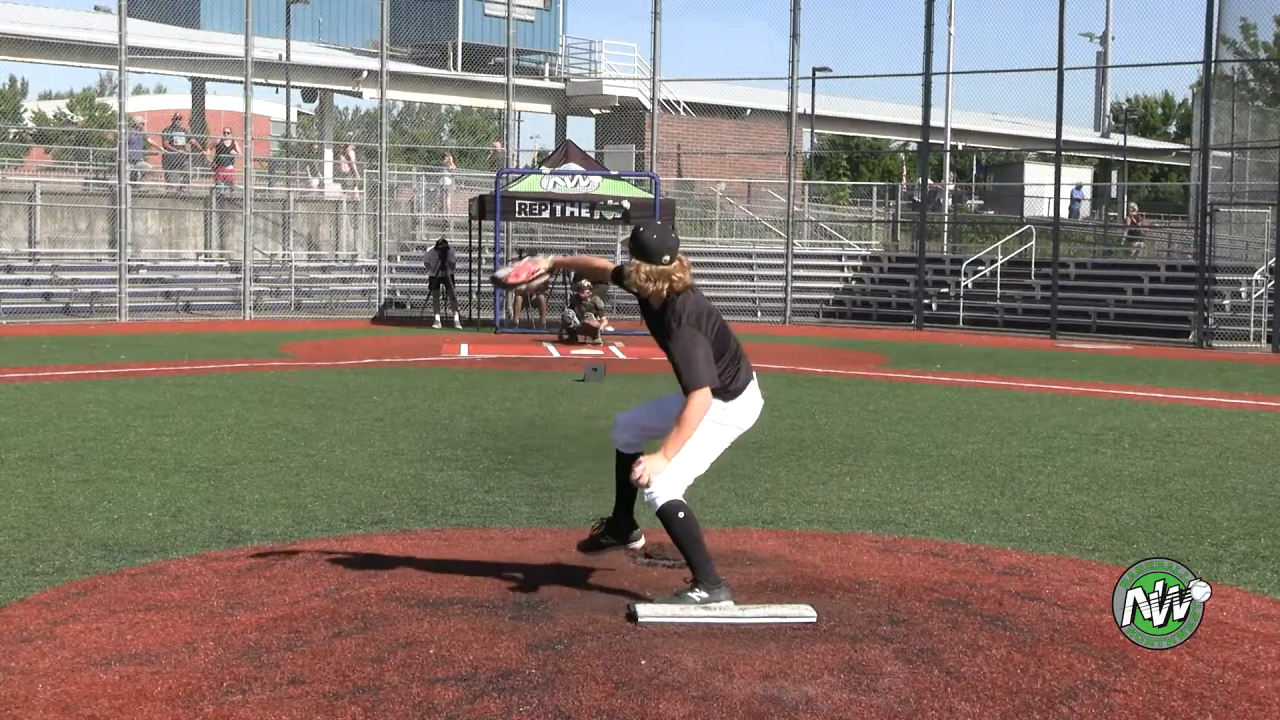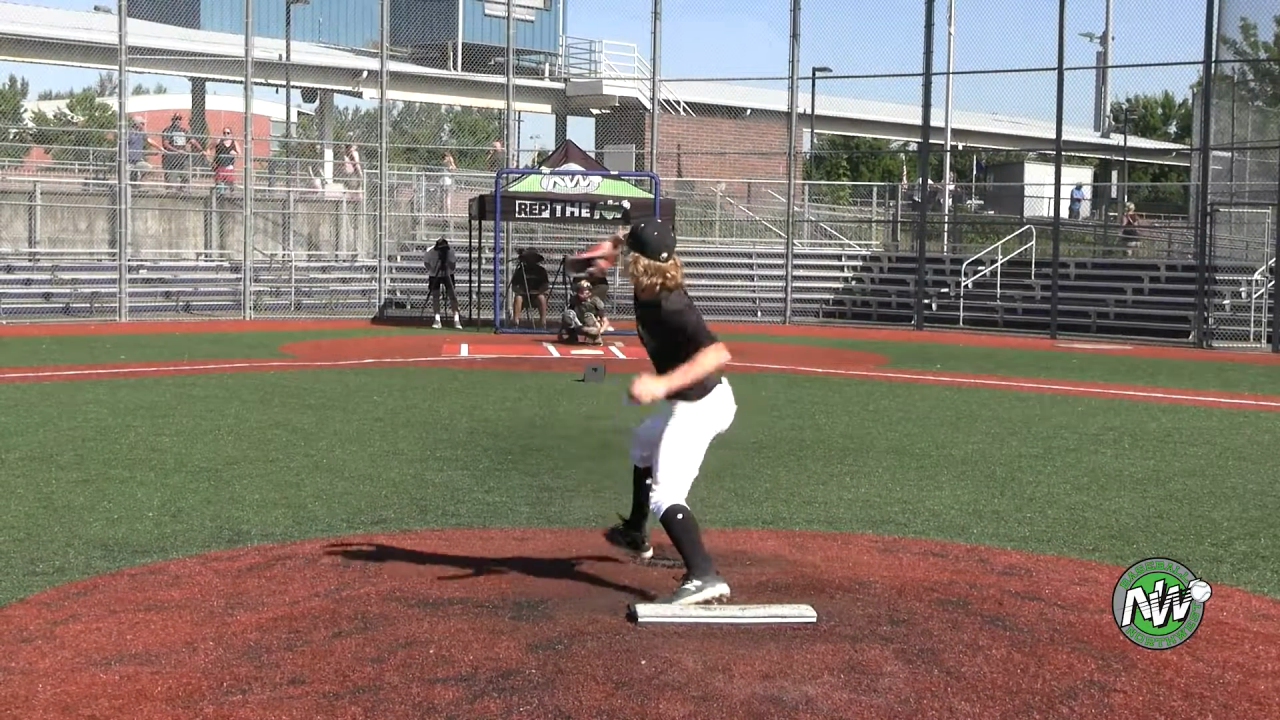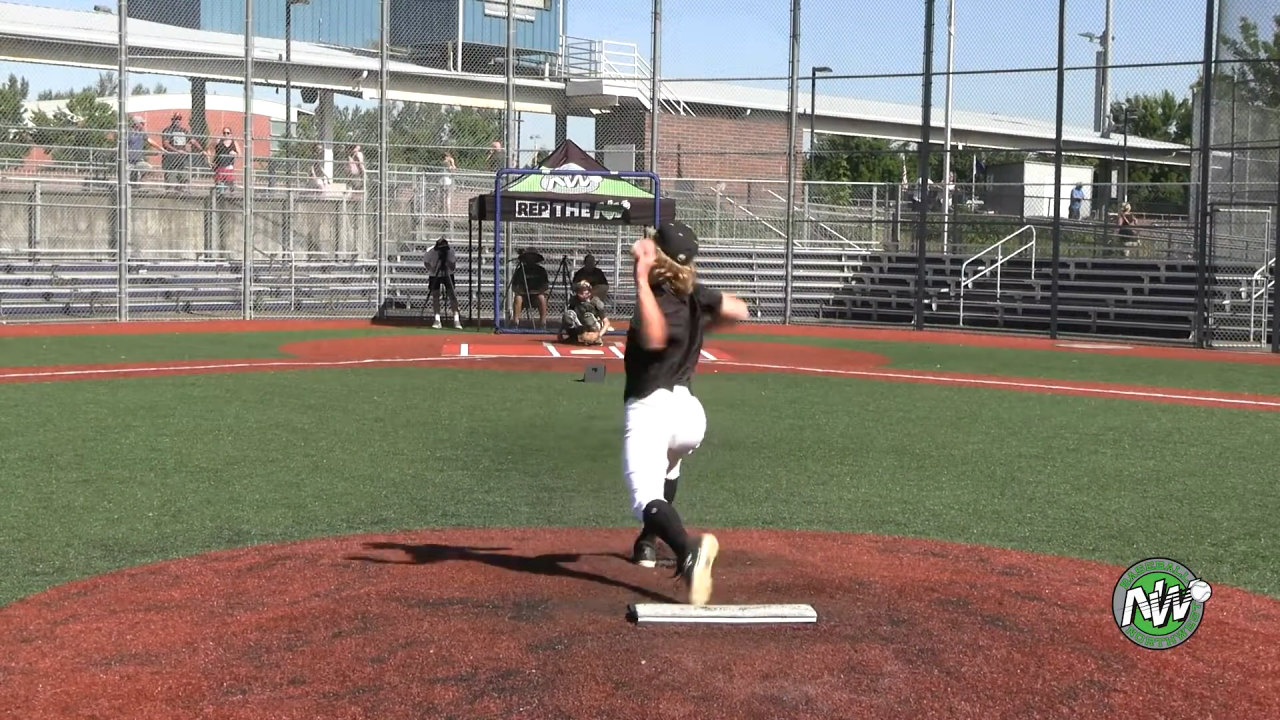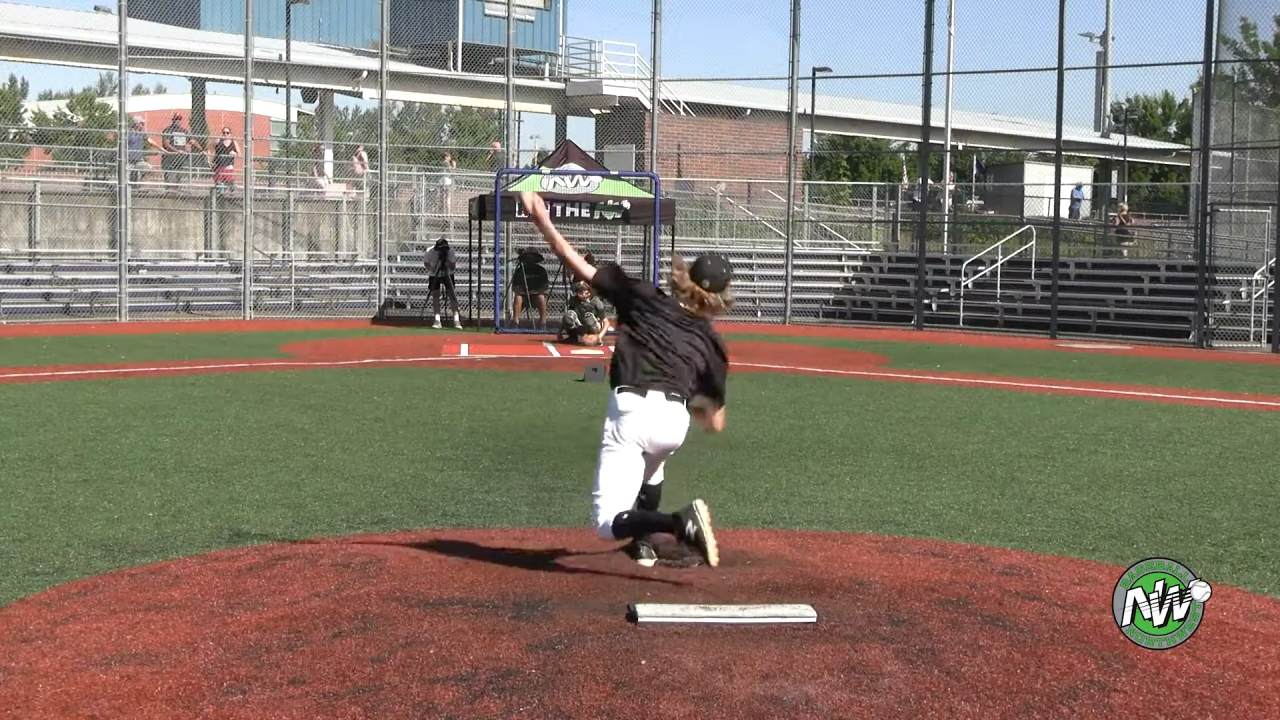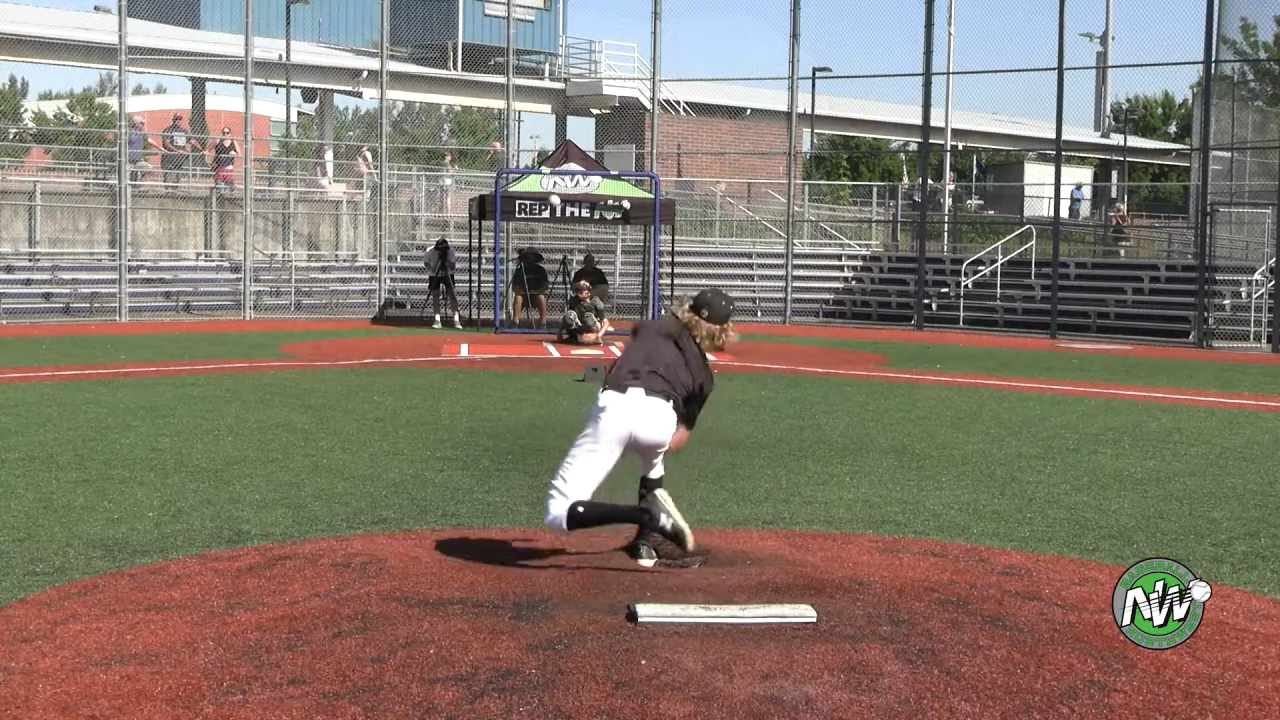
dt=0.1s
person 1, frame 1
left shoulder: (684, 319)
right shoulder: (658, 290)
left elbow: (701, 398)
right elbow: (606, 269)
left wrist: (663, 456)
right wrist: (552, 263)
left hip: (730, 405)
right hip: (709, 398)
left knee: (661, 489)
right knee: (627, 427)
left ankle: (710, 587)
right ankle: (622, 529)
person 1, frame 2
left shoulder: (669, 309)
right shoulder: (662, 287)
left elbow: (717, 353)
left wrist: (662, 384)
right wrist: (617, 245)
left hip: (695, 406)
right hip: (692, 401)
left knee: (665, 494)
right knee: (644, 444)
left ankle: (704, 576)
right ankle: (635, 532)
person 1, frame 3
left shoulder: (668, 296)
right shoulder: (693, 294)
left elbow: (653, 341)
right elbow: (738, 309)
left wrist: (640, 275)
left hip: (649, 409)
right hip: (686, 408)
left knee: (647, 498)
right knee: (665, 463)
left ankle: (692, 554)
right ankle: (648, 542)
person 1, frame 4
left shoulder: (648, 298)
right shoulder: (712, 345)
left elbow: (580, 266)
right elbow: (715, 423)
left wrist: (542, 220)
left hip: (630, 413)
right hip: (674, 422)
left knee: (611, 525)
right knee: (651, 469)
left ankle: (681, 523)
right ankle: (643, 543)
person 1, frame 5
left shoulder: (658, 325)
right shoulder: (700, 370)
right elbow: (677, 442)
left hip: (616, 407)
right hip: (657, 414)
left knee: (559, 515)
right knee: (653, 460)
left ankle: (649, 515)
right ankle: (644, 542)
